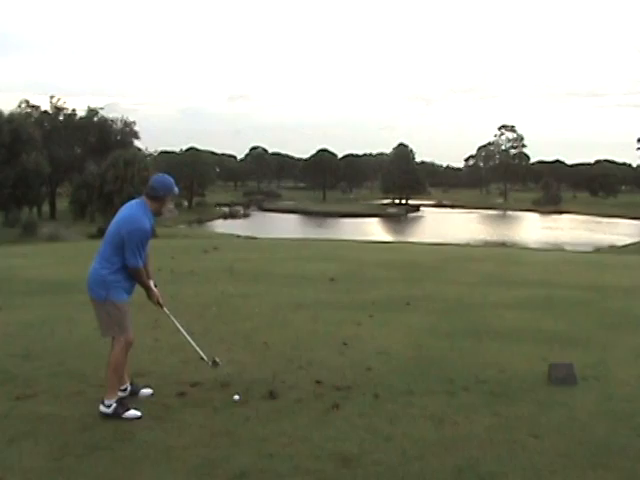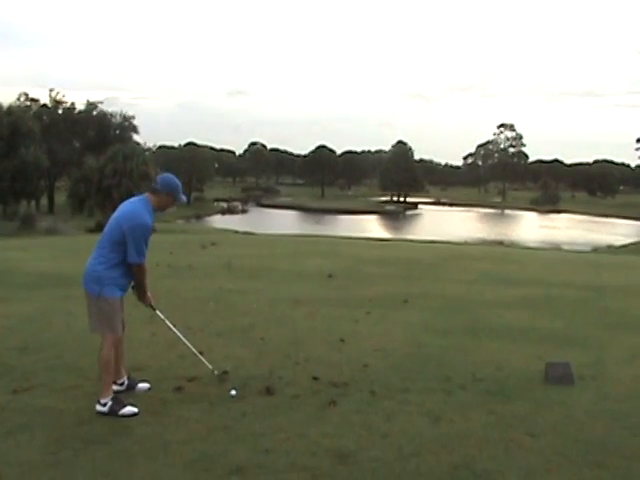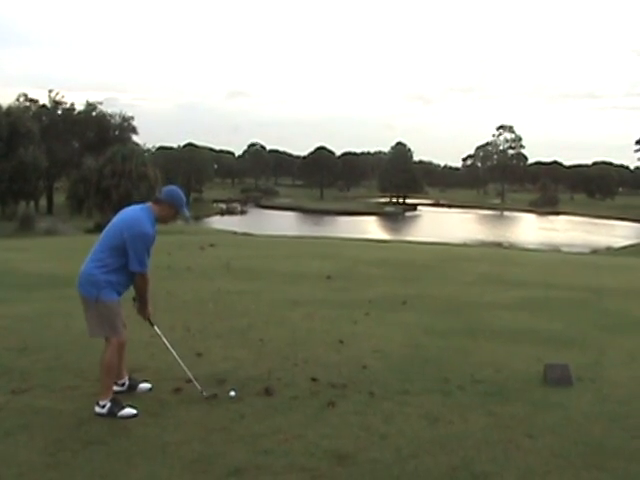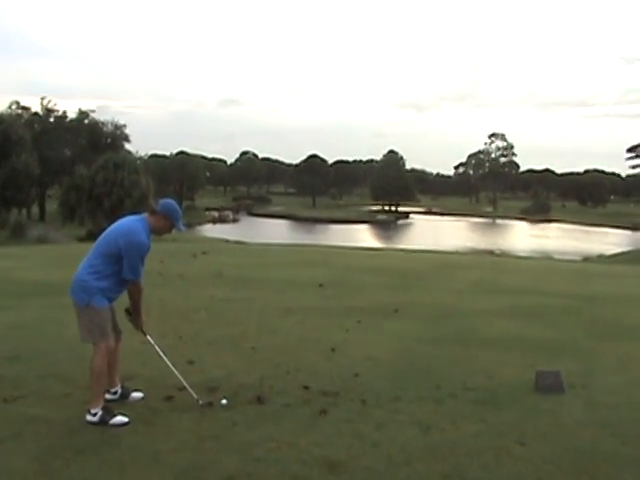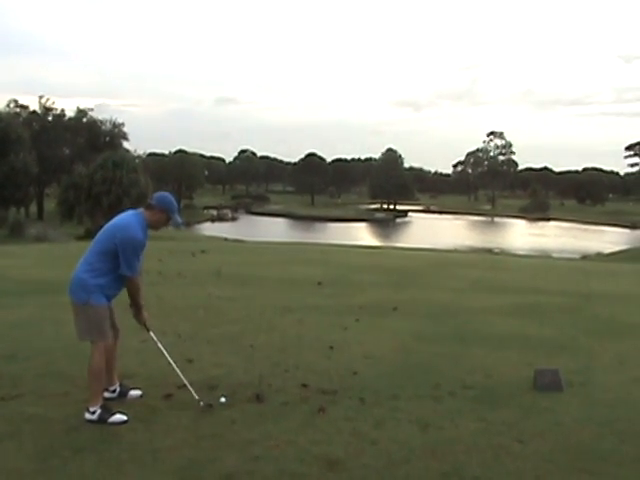
dt=0.4s
person 1, frame 1
left shoulder: (136, 207)
right shoulder: (139, 223)
right elbow: (134, 267)
left wrist: (150, 281)
right wrist: (149, 290)
left hip: (112, 281)
right hip: (109, 284)
left knee: (122, 337)
right knee: (124, 339)
left ankle: (123, 385)
right ankle: (110, 401)
person 1, frame 2
left shoulder: (136, 204)
right shoulder: (141, 219)
right elbow: (137, 263)
left wrist: (140, 288)
right wrist: (144, 292)
left hip: (108, 278)
right hip: (104, 281)
left knee: (119, 331)
right knee: (112, 337)
left ankle: (120, 380)
right ankle: (105, 400)
person 1, frame 3
left shoulder: (137, 212)
right shoulder: (143, 228)
right elbow: (140, 274)
left wrist: (141, 300)
right wrist: (144, 305)
left hip: (100, 281)
right hip: (99, 285)
left knee: (119, 332)
right knee: (115, 339)
left ankle: (122, 381)
right ankle: (105, 402)
person 1, frame 4
left shoulder: (134, 222)
right shoulder: (138, 238)
right elbow: (134, 282)
left wrist: (134, 309)
right wrist: (137, 314)
left hip: (96, 287)
right hip: (91, 291)
left knee: (114, 337)
right knee: (104, 346)
left ankle: (114, 388)
right ankle: (96, 409)
person 1, frame 5
left shoulder: (133, 220)
right shoulder: (132, 233)
left elbow: (133, 270)
right elbow: (130, 277)
left wrist: (137, 304)
right wrist: (139, 309)
left hip: (98, 288)
right hip: (90, 290)
left knee: (112, 335)
right knee: (102, 344)
left ankle: (112, 387)
right ankle: (94, 408)
